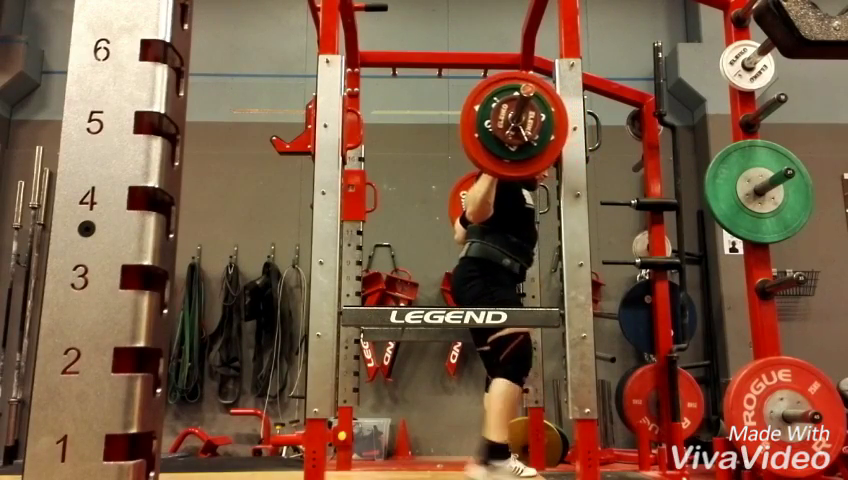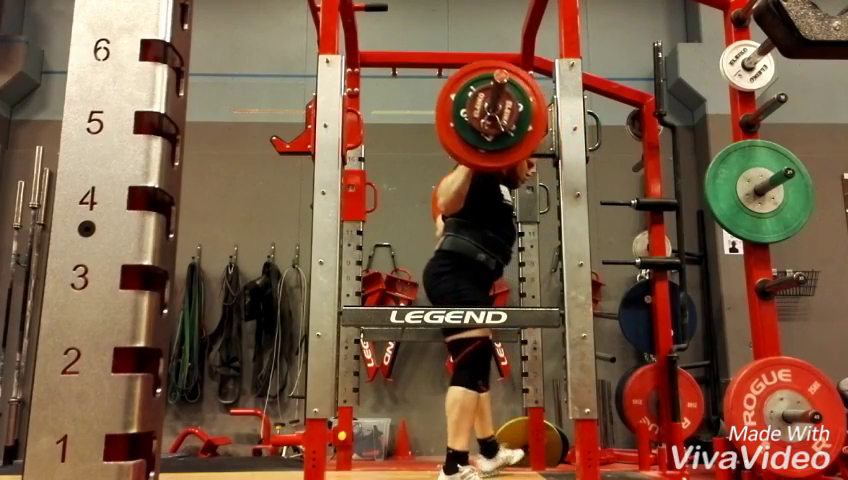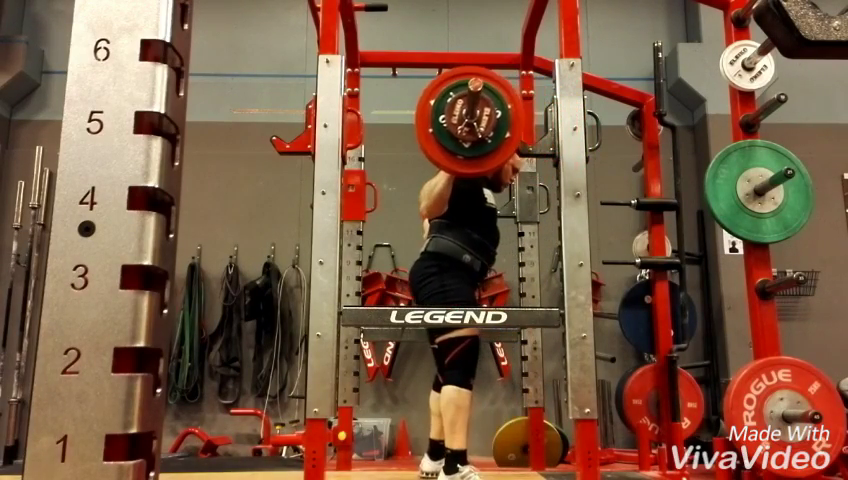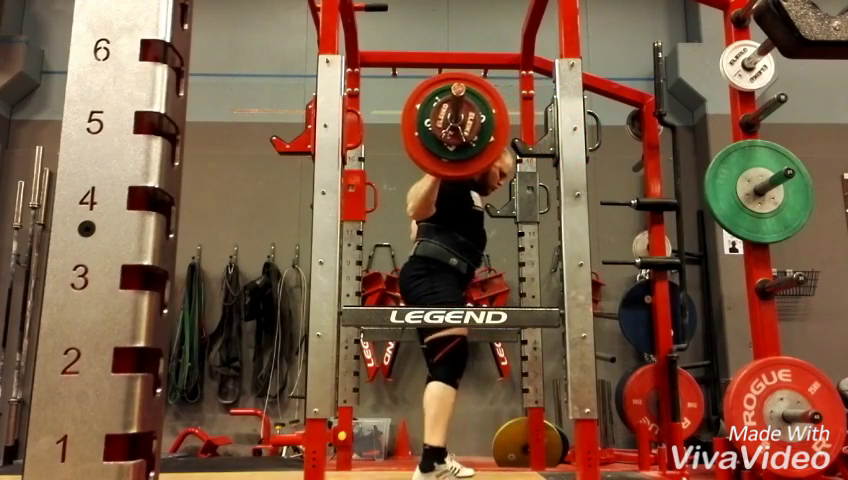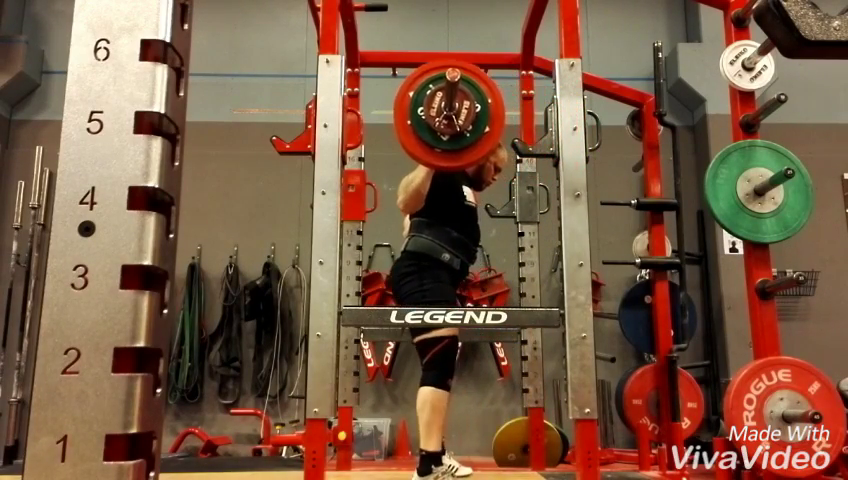
dt=0.4s
person 1, frame 1
left shoulder: (511, 189)
right shoulder: (507, 181)
left elbow: (461, 234)
right elbow: (476, 212)
right wrist: (492, 170)
left hip: (486, 281)
right hip: (483, 279)
left knee: (506, 364)
right knee: (515, 358)
person 1, frame 2
left shoulder: (493, 186)
right shoulder: (486, 176)
left elbow: (442, 227)
right elbow: (446, 203)
right wrist: (469, 162)
left hip: (462, 279)
right hip: (456, 276)
left knee: (476, 363)
right knee: (471, 365)
left ankle: (490, 451)
person 1, frame 3
left shoulder: (478, 190)
right shoulder: (469, 180)
left elbow: (429, 227)
right elbow: (429, 206)
left hip: (445, 278)
right hip: (443, 276)
left knee: (451, 368)
right knee: (461, 364)
person 1, frame 4
left shoulder: (465, 193)
right shoulder: (456, 183)
left elbow: (422, 225)
right elbow: (416, 209)
left hip: (437, 281)
right hip: (431, 278)
left knee: (444, 365)
right knee: (450, 359)
person 1, frame 5
left shoulder: (460, 187)
right shoulder: (448, 176)
left elbow: (412, 224)
right elbow: (406, 202)
left hip: (432, 278)
right hip: (423, 275)
left knee: (441, 364)
right knee: (440, 362)
